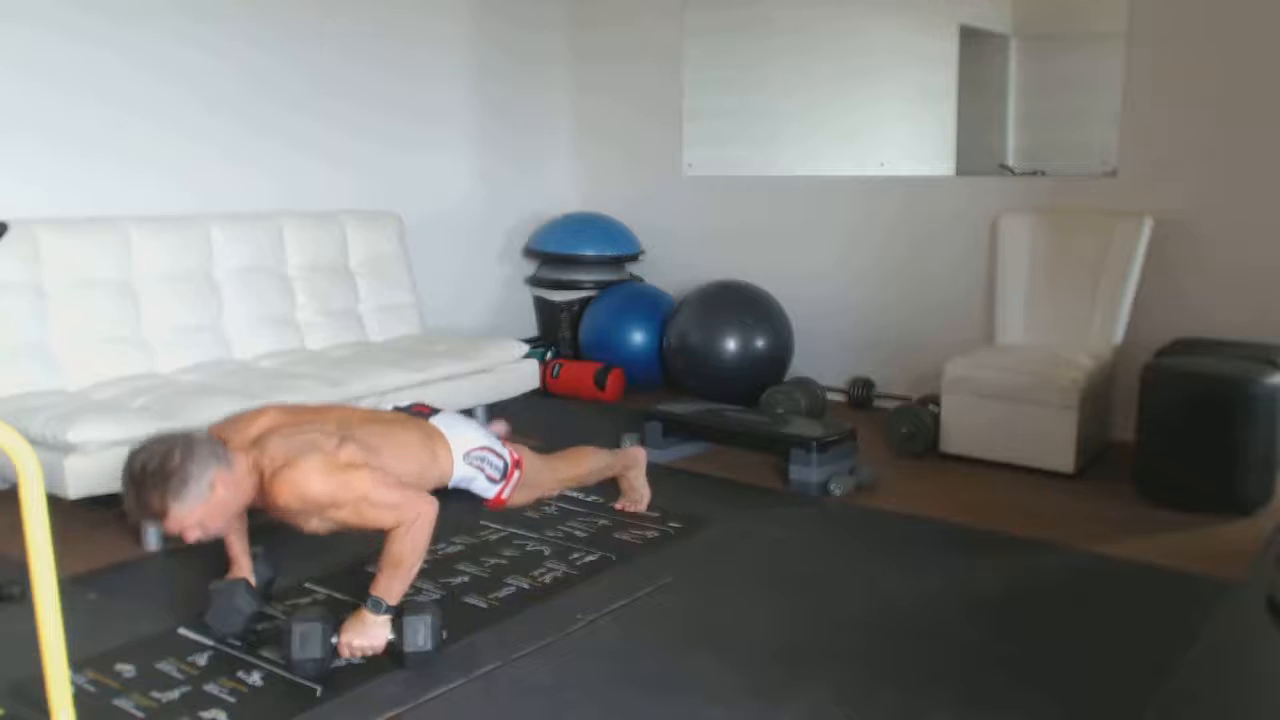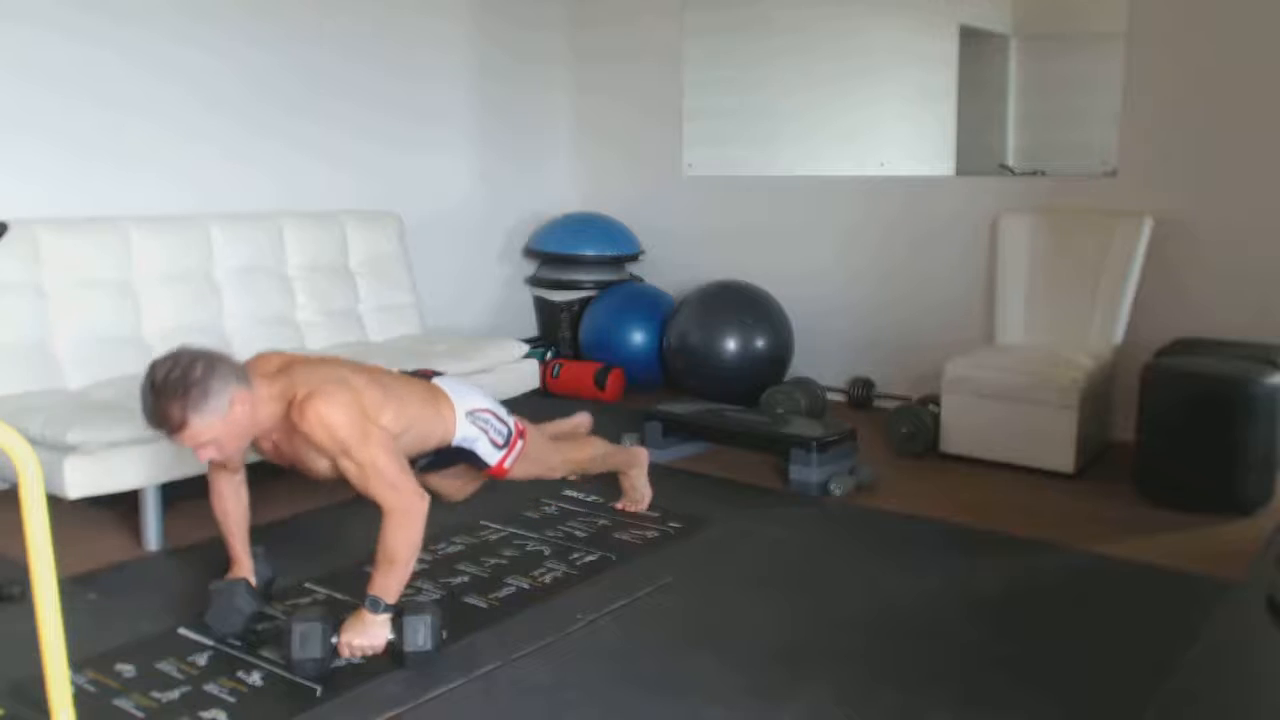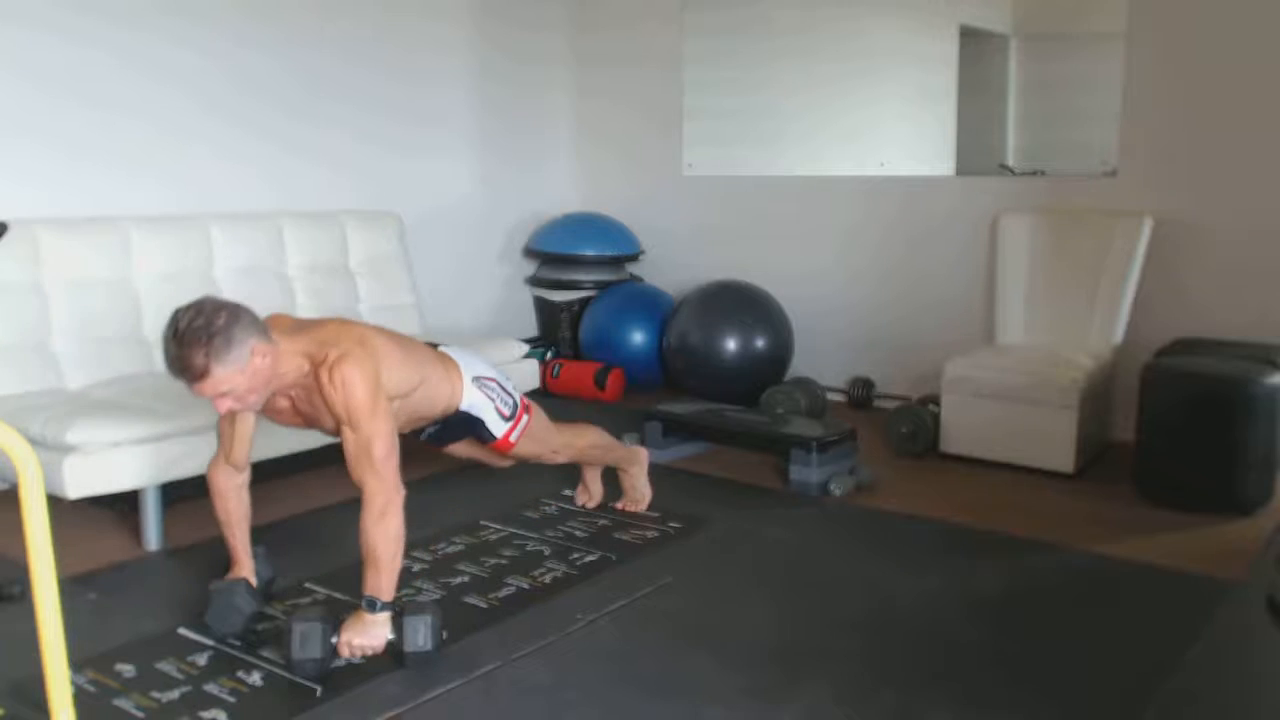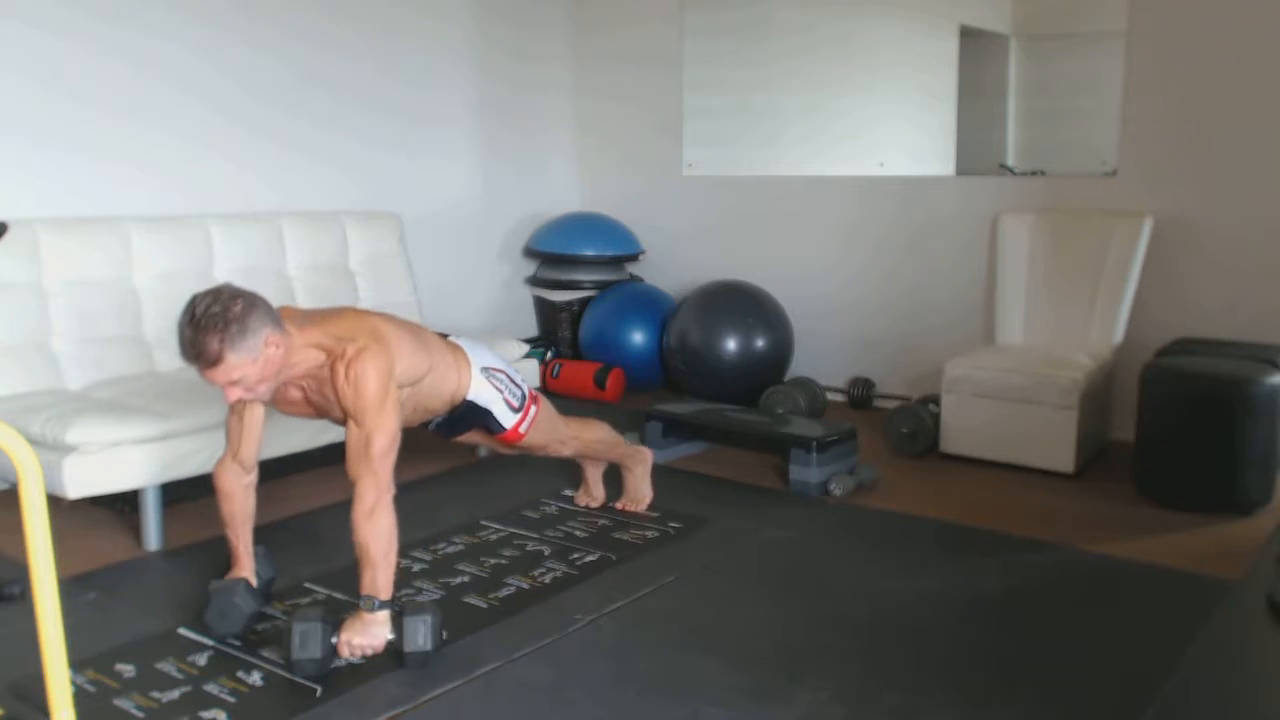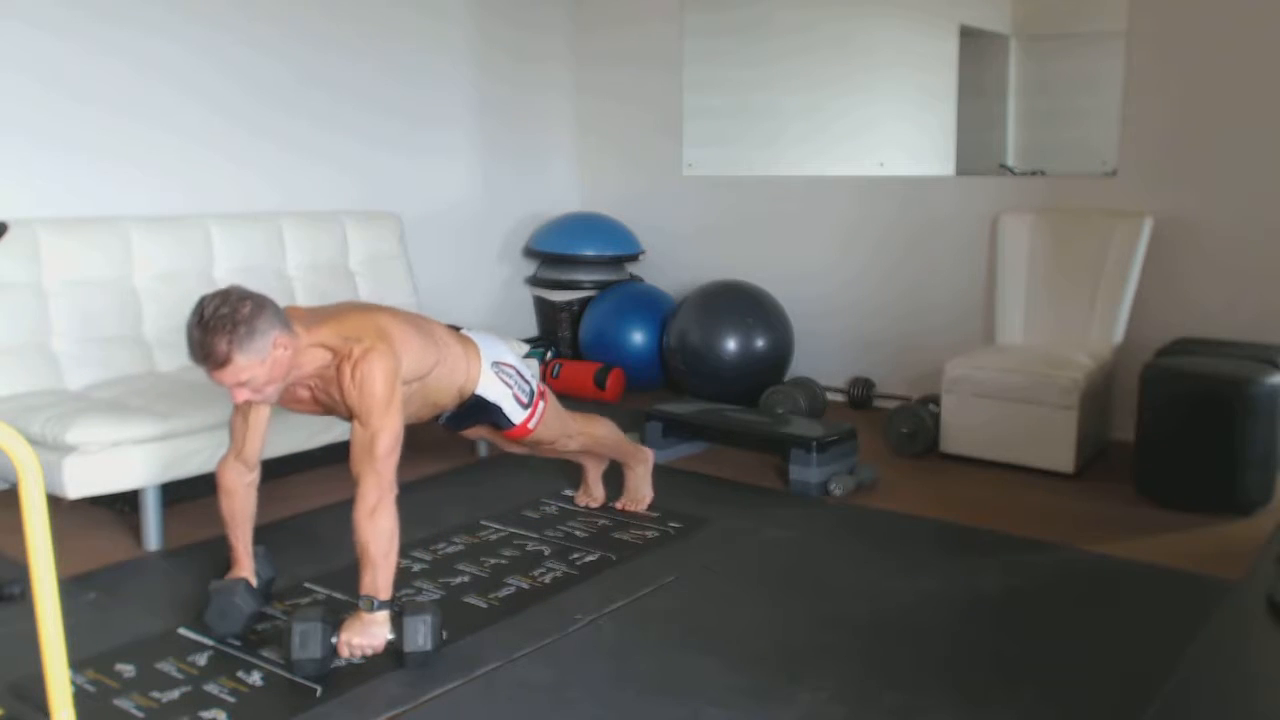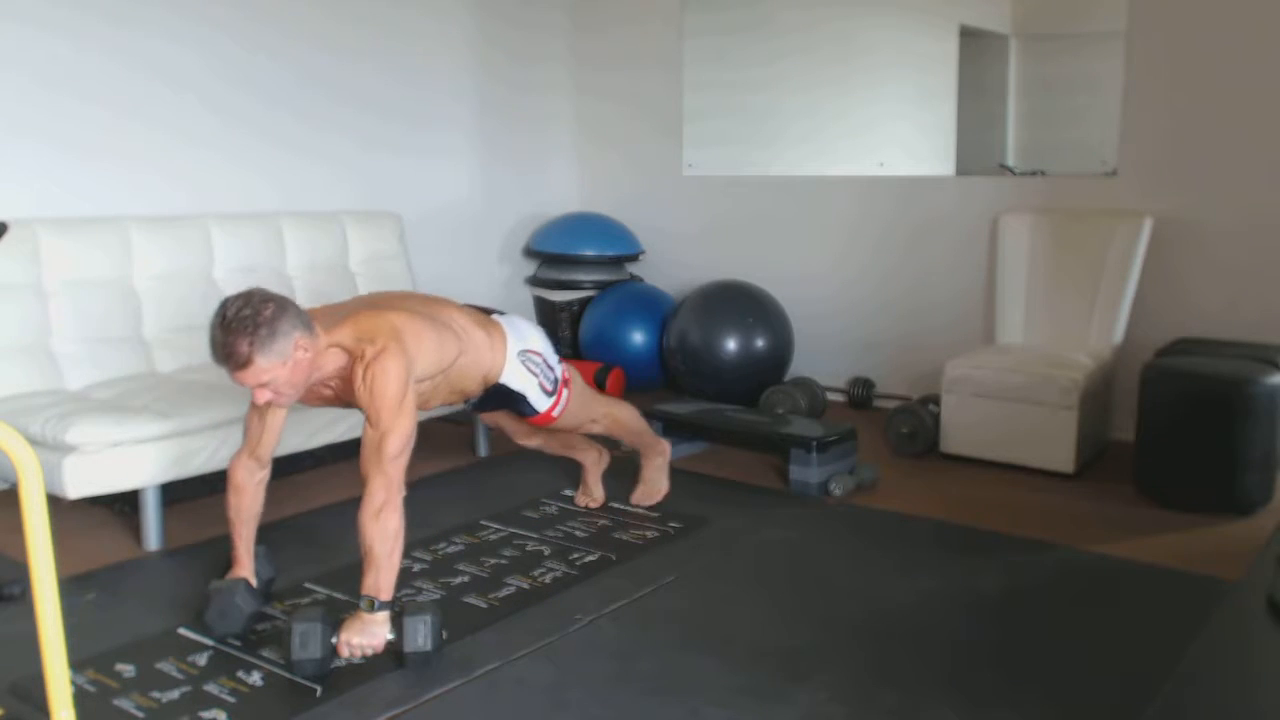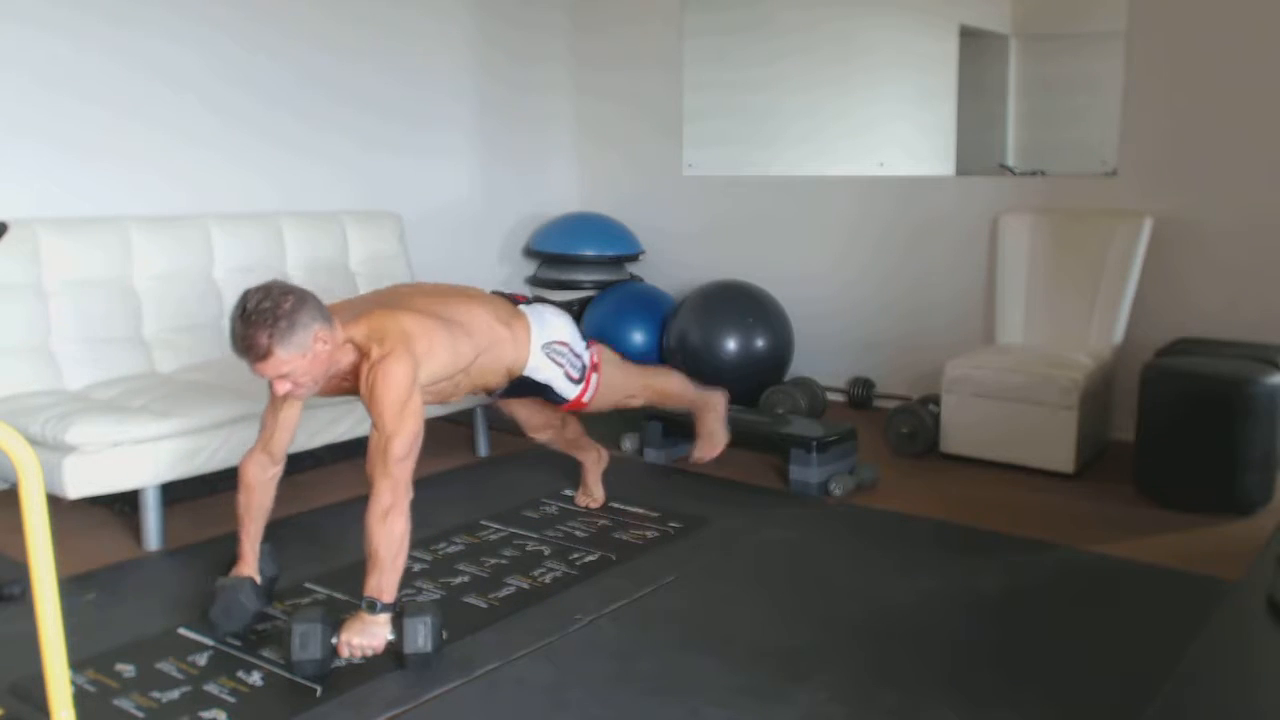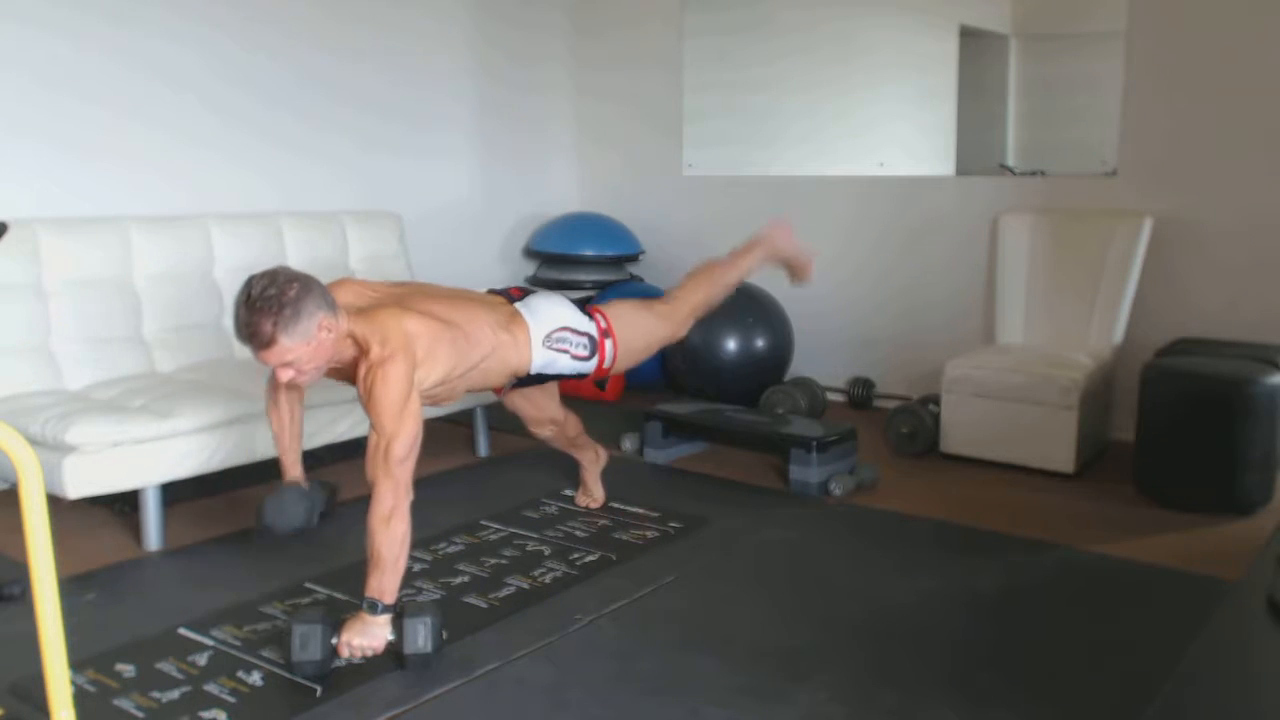
dt=0.2s
person 1, frame 1
left shoulder: (295, 483)
right shoulder: (224, 440)
left elbow: (421, 509)
left wrist: (377, 611)
right wrist: (242, 566)
left hip: (448, 447)
right hip: (404, 426)
left knee: (553, 476)
left ankle: (626, 459)
person 1, frame 2
left shoulder: (317, 412)
right shoulder: (241, 388)
left elbow: (408, 504)
right elbow: (227, 476)
left wrist: (376, 611)
right wrist: (242, 565)
left hip: (455, 414)
right hip: (415, 400)
left knee: (553, 463)
left ankle: (629, 458)
right ankle: (568, 425)
person 1, frame 3
left shoulder: (341, 372)
right shoulder: (252, 363)
left elbow: (383, 494)
right elbow: (228, 469)
left wrist: (375, 611)
right wrist: (242, 565)
left hip: (461, 386)
right hip: (424, 387)
left knee: (555, 446)
left ankle: (629, 458)
right ankle: (590, 475)
person 1, frame 4
left shoulder: (358, 362)
right shoulder: (258, 354)
left elbow: (373, 492)
right elbow: (236, 469)
left wrist: (374, 612)
right wrist: (243, 567)
left hip: (469, 378)
right hip: (432, 395)
left knee: (561, 438)
left ankle: (633, 458)
right ankle: (590, 464)
person 1, frame 5
left shoulder: (364, 360)
right shoulder: (262, 352)
left elbow: (376, 491)
right elbow: (238, 467)
left wrist: (374, 611)
right wrist: (242, 567)
left hip: (479, 370)
right hip: (440, 389)
left knee: (566, 432)
left ankle: (635, 458)
right ankle: (590, 463)
person 1, frame 6
left shoulder: (378, 361)
right shoulder: (282, 352)
left elbow: (384, 492)
right elbow: (250, 465)
left wrist: (374, 611)
right wrist: (243, 567)
left hip: (506, 350)
right hip: (463, 361)
left knee: (591, 415)
right knee: (527, 434)
left ankle: (653, 451)
right ankle: (590, 459)
person 1, frame 7
left shoulder: (387, 361)
right shoulder: (305, 347)
left elbow: (391, 493)
right elbow: (263, 459)
left wrist: (375, 612)
right wrist: (246, 562)
left hip: (536, 340)
right hip: (493, 327)
left knee: (630, 389)
right knee: (541, 427)
left ankle: (706, 402)
right ankle: (591, 457)
person 1, frame 8
left shoulder: (386, 359)
right shoulder: (324, 312)
left elbow: (391, 495)
right elbow: (284, 392)
left wrist: (377, 614)
right wrist: (293, 472)
left hip: (539, 332)
right hip: (500, 322)
left knee: (671, 315)
right knee: (544, 423)
left ankle: (766, 244)
right ankle: (589, 457)
